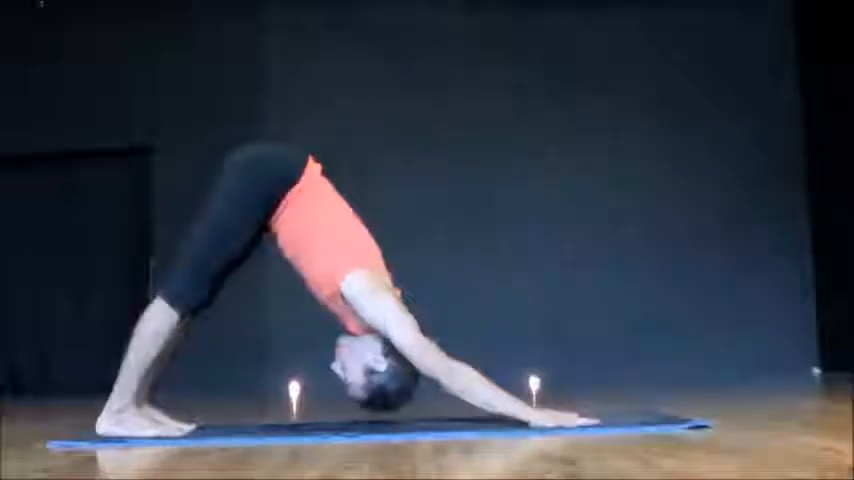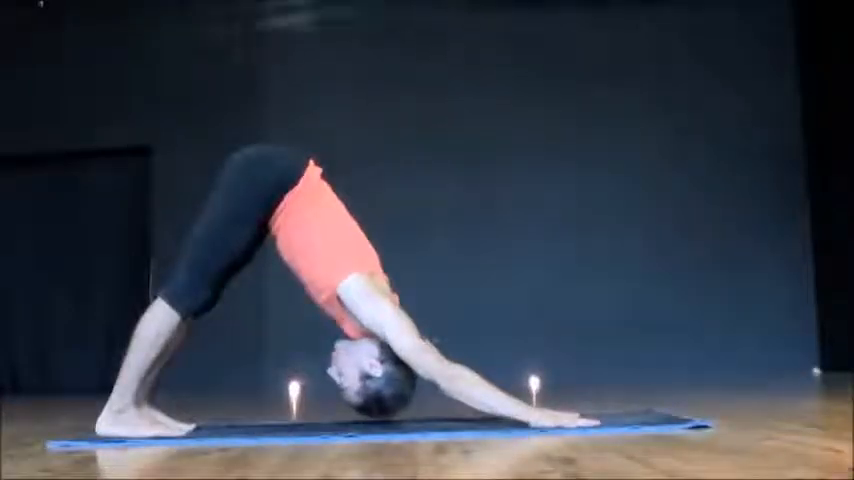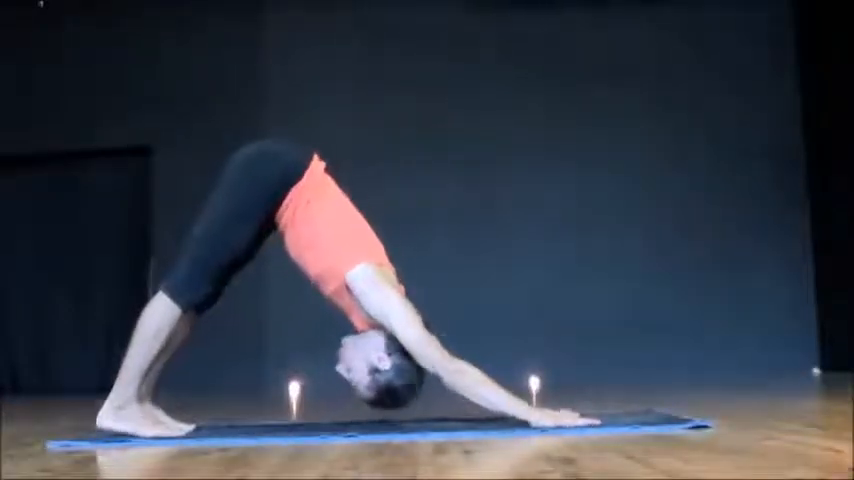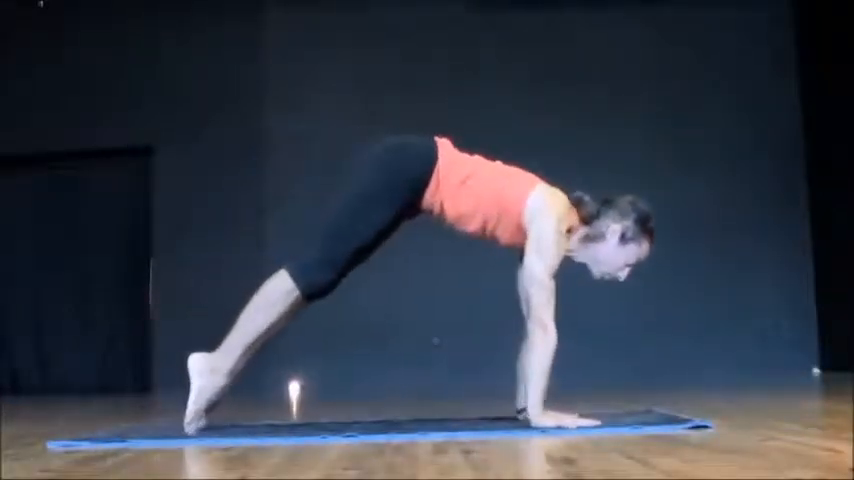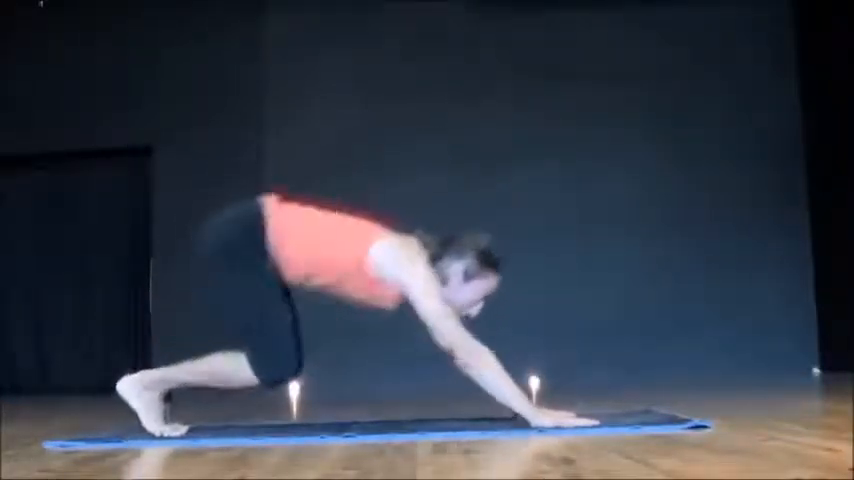
dt=1s
person 1, frame 1
right shoulder: (372, 304)
left elbow: (445, 371)
right elbow: (447, 370)
left hip: (279, 189)
right hip: (271, 180)
left knee: (196, 293)
right knee: (186, 289)
left ankle: (136, 403)
right ankle: (118, 410)
person 1, frame 2
right shoulder: (370, 309)
left elbow: (445, 373)
right elbow: (446, 374)
left hip: (278, 191)
right hip: (269, 180)
left knee: (196, 296)
right knee: (187, 290)
left ankle: (136, 403)
right ankle: (118, 410)
person 1, frame 3
left shoulder: (382, 307)
right shoulder: (380, 299)
left elbow: (446, 367)
right elbow: (447, 367)
left hip: (283, 186)
right hip: (272, 177)
left knee: (200, 291)
right knee: (191, 283)
left ankle: (139, 400)
right ankle: (121, 403)
person 1, frame 4
left shoulder: (558, 231)
right shoulder: (553, 221)
left elbow: (536, 325)
right elbow: (541, 325)
left wrist: (526, 404)
right wrist: (536, 412)
left hip: (414, 177)
right hip: (409, 169)
left knee: (321, 275)
right knee: (318, 269)
left ankle: (220, 369)
right ankle: (219, 365)
person 1, frame 5
left shoulder: (416, 263)
right shoulder: (409, 269)
left elbow: (466, 348)
right elbow: (460, 348)
left wrist: (520, 403)
right wrist: (532, 411)
left hip: (261, 236)
right hip: (242, 238)
left knee: (279, 360)
right knee: (276, 366)
left ankle: (155, 383)
right ankle: (147, 384)
